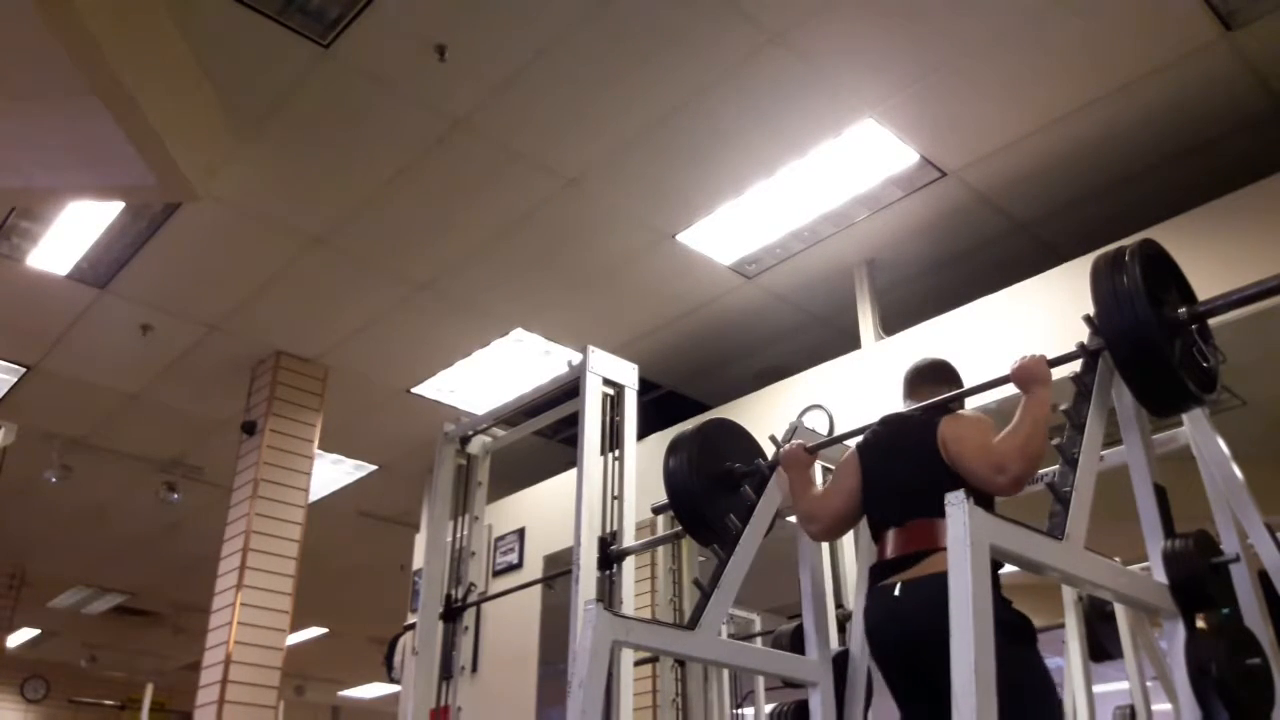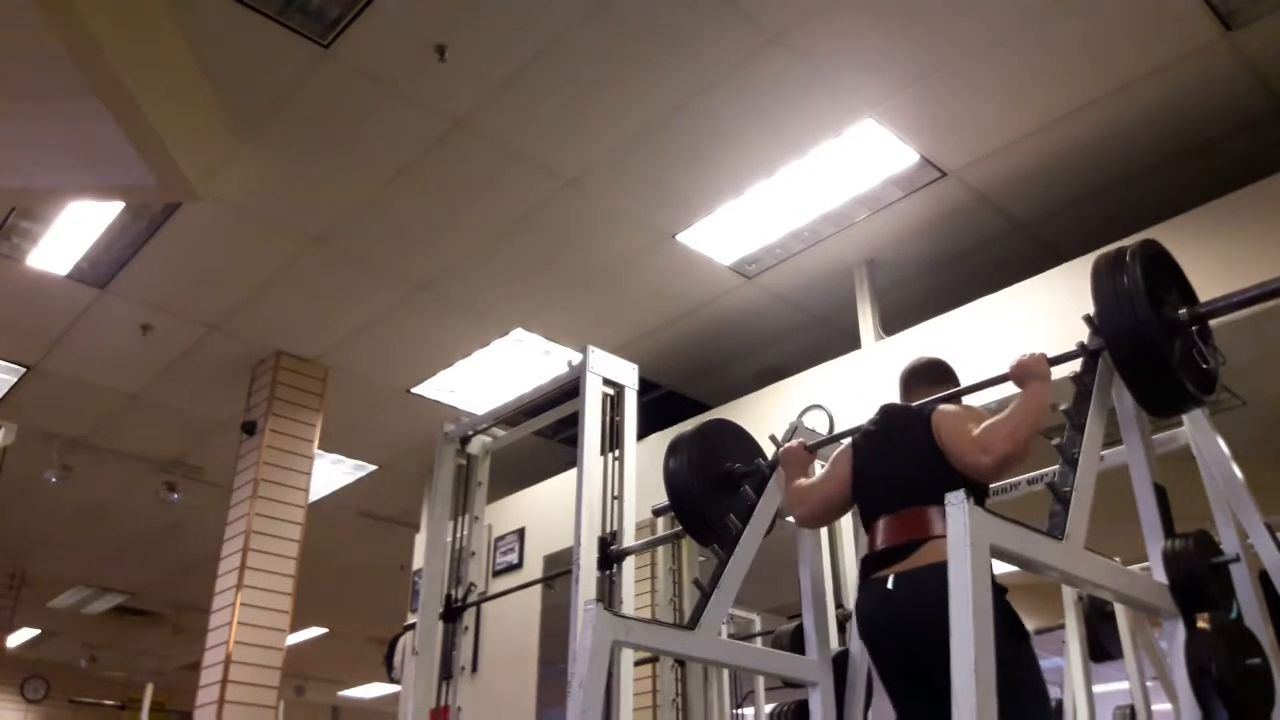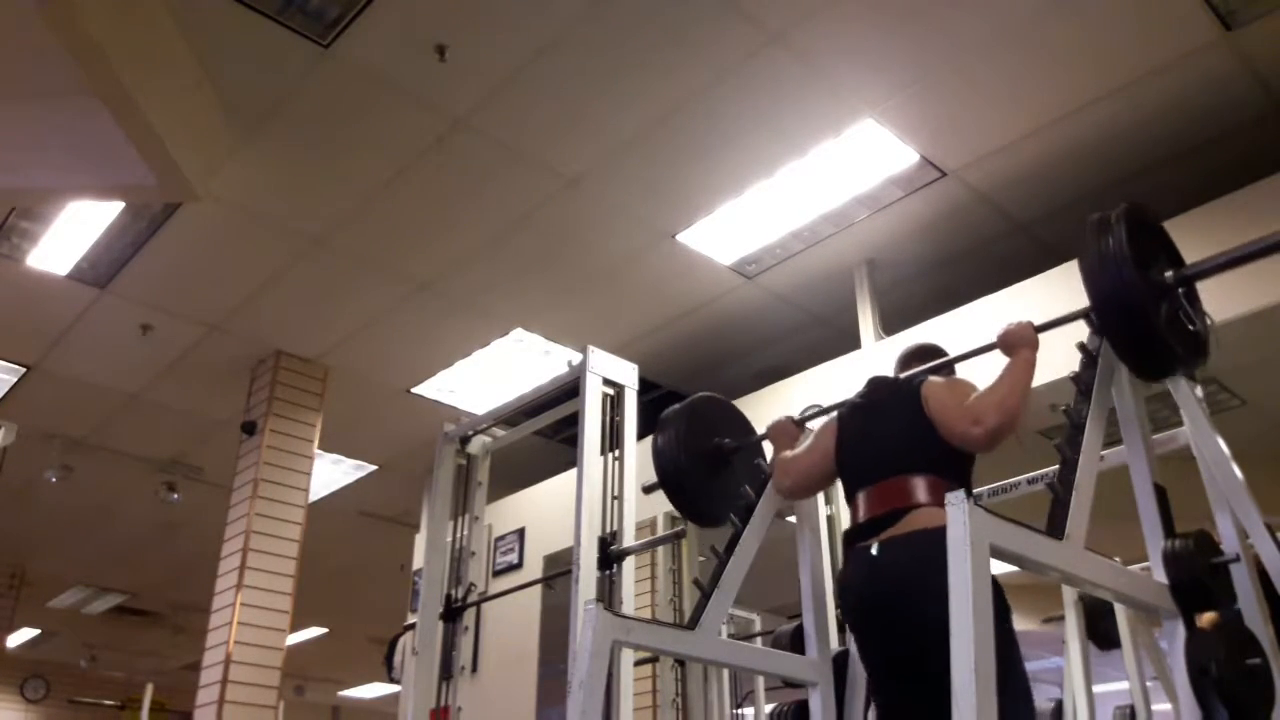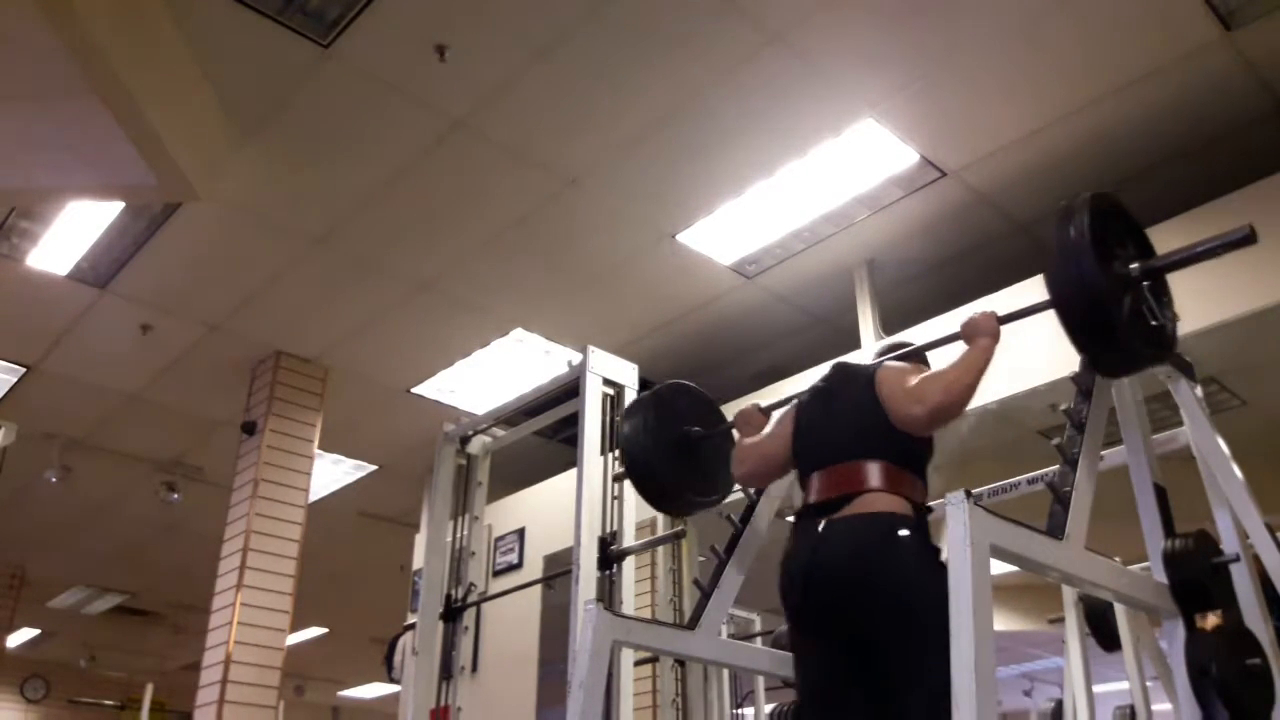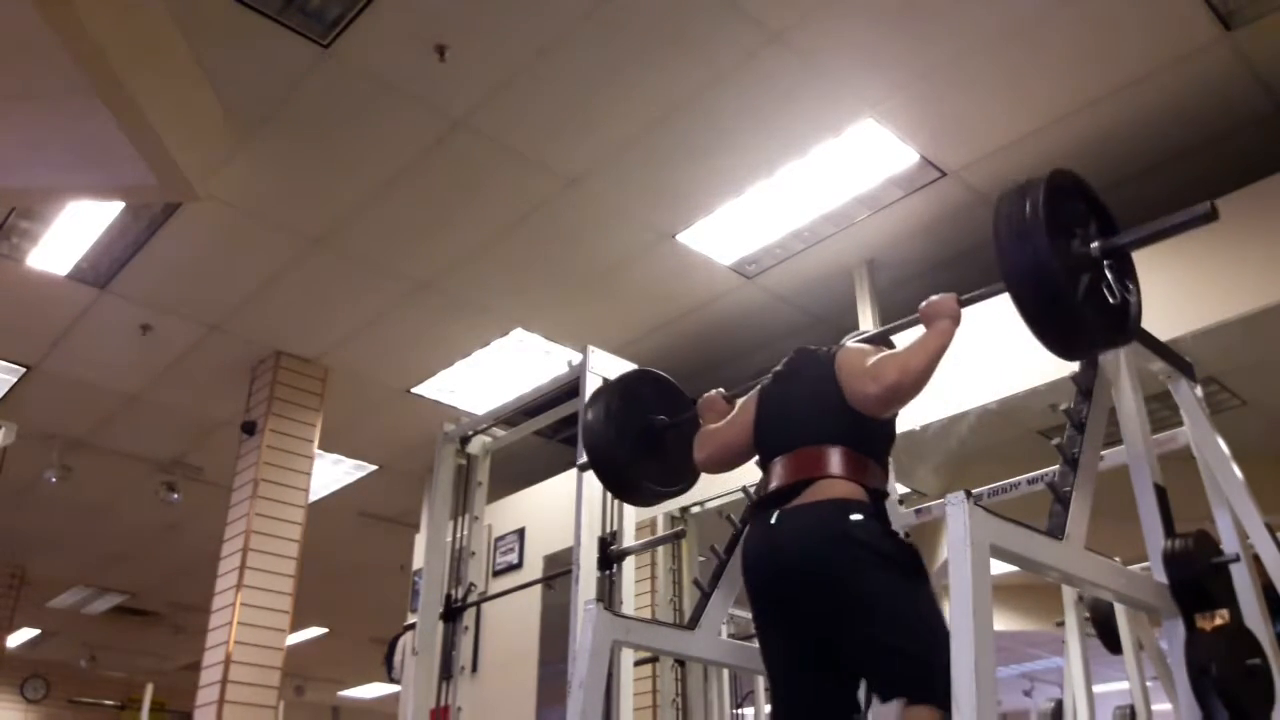
dt=0.4s
person 1, frame 1
left shoulder: (866, 449)
right shoulder: (957, 427)
left elbow: (819, 522)
right elbow: (1006, 471)
left wrist: (798, 471)
right wrist: (1037, 389)
left hip: (887, 613)
right hip: (954, 600)
person 1, frame 2
left shoulder: (860, 444)
right shoulder: (952, 418)
left elbow: (806, 508)
right elbow: (992, 455)
left wrist: (796, 469)
right wrist: (1035, 385)
left hip: (879, 605)
right hip: (946, 589)
person 1, frame 3
left shoulder: (848, 417)
right shoulder: (941, 391)
left elbow: (790, 481)
right elbow: (984, 425)
left wrist: (784, 444)
right wrist: (1022, 354)
left hip: (861, 576)
right hip: (928, 559)
person 1, frame 4
left shoulder: (810, 403)
right shoulder: (900, 376)
left elbow: (747, 468)
right elbow: (927, 406)
left wrist: (750, 430)
right wrist: (982, 342)
left hip: (807, 560)
right hip: (881, 546)
person 1, frame 5
left shoulder: (775, 386)
right shoulder: (858, 359)
left elbow: (708, 453)
right elbow: (886, 383)
left wrist: (713, 416)
right wrist: (942, 324)
left hip: (767, 546)
right hip: (838, 531)
right knee: (932, 684)
